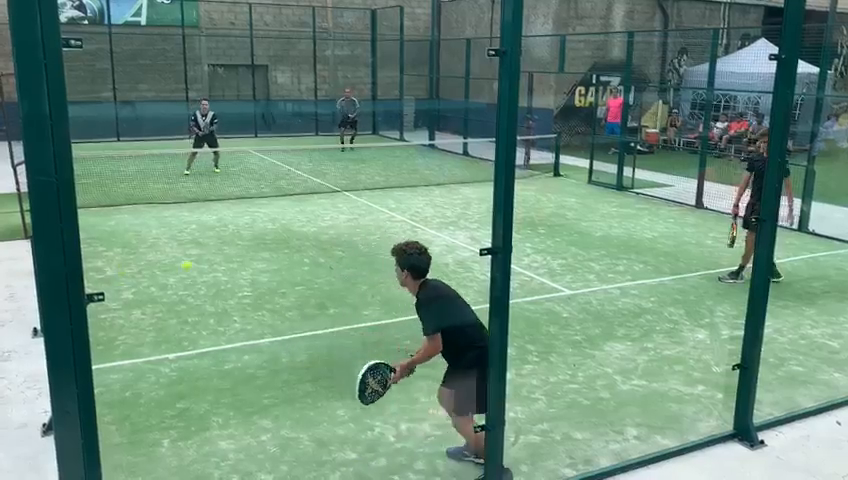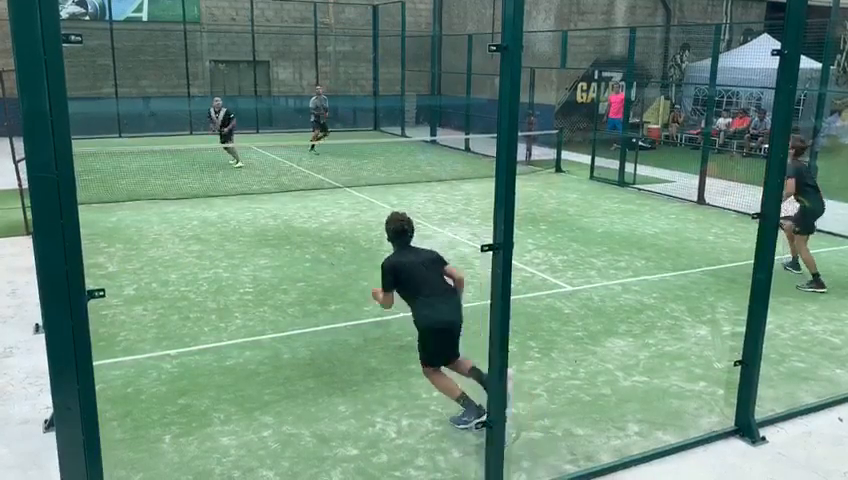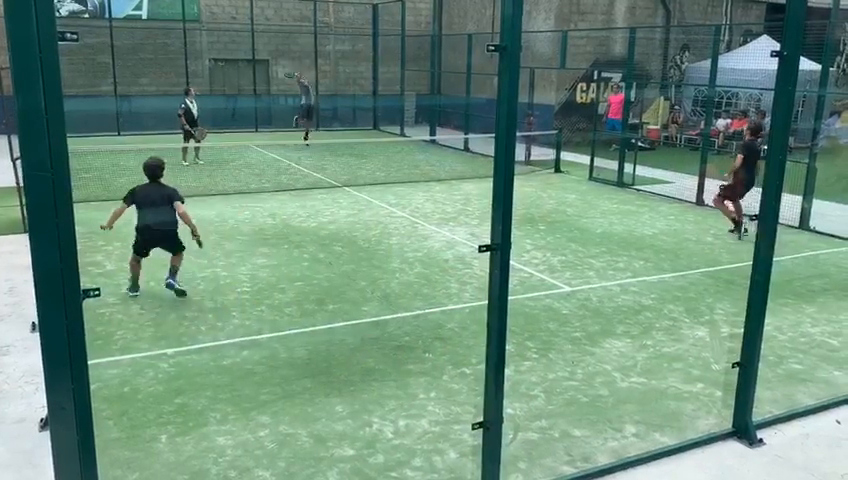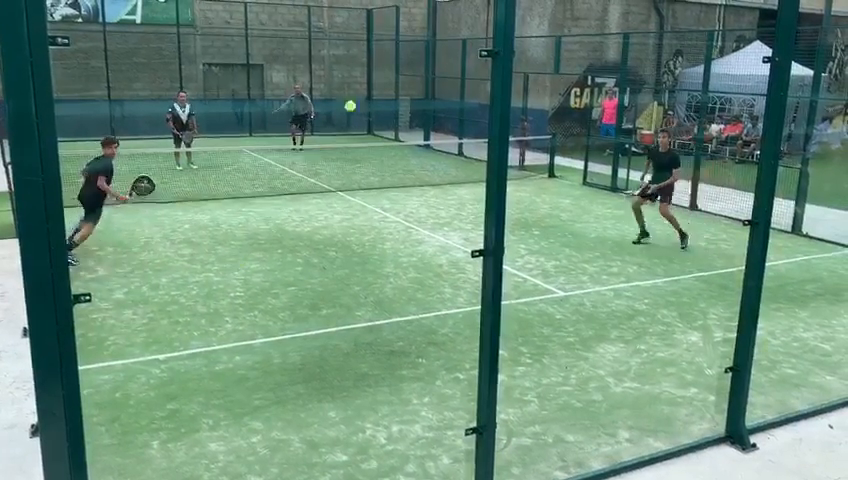
dt=1s
person 1, frame 1
left shoulder: (425, 301)
right shoulder: (434, 287)
left elbow: (435, 347)
left wrist: (408, 365)
right wrist: (412, 361)
left hip: (475, 357)
right hip: (472, 351)
left knee: (461, 420)
right knee: (445, 397)
right ankle: (477, 450)
person 1, frame 2
left shoulder: (390, 264)
right shoulder: (430, 254)
left elbow: (388, 304)
right elbow: (459, 277)
left wrist: (377, 296)
right wrist: (456, 301)
left hip: (431, 322)
right hip: (453, 314)
left knee: (432, 370)
right knee: (453, 361)
left ankle: (474, 411)
right ankle: (489, 381)
person 1, frame 3
left shoulder: (137, 190)
right shoulder: (171, 192)
left elbow: (120, 210)
right elbow: (181, 212)
left wrist: (108, 224)
right wrist: (194, 230)
left hip: (146, 231)
right hip: (168, 231)
left knee: (136, 258)
right knee: (178, 252)
left ankle: (134, 287)
right ankle: (172, 279)
person 1, frame 4
left shoulder: (97, 160)
right shoulder: (107, 164)
left elbow: (83, 172)
right elbow: (101, 184)
right wrist: (117, 195)
left hip: (85, 195)
right hip: (94, 198)
left knee: (87, 220)
right knee: (88, 229)
left ankle: (72, 238)
right ankle: (67, 250)
person 2, frame 1
right shoulder: (754, 159)
left elbow: (788, 186)
right elbow: (745, 182)
left wrist: (790, 208)
right wrist: (736, 203)
right hip: (753, 202)
left knee: (751, 237)
left ankle: (739, 272)
right ankle: (773, 270)
person 2, frame 2
left shoulder: (792, 166)
right shoulder: (801, 165)
left elbow: (790, 190)
left hip: (809, 206)
right hip: (816, 204)
left knee: (800, 244)
right knee: (788, 227)
left ankle: (817, 281)
right ankle: (794, 263)
person 2, frame 3
left shoulder: (745, 145)
right shoulder: (757, 147)
left elbow: (737, 164)
right elbow: (756, 167)
left wrist: (729, 174)
left hip: (740, 180)
right hip: (749, 180)
left knee: (717, 200)
right knee: (735, 200)
left ankle: (737, 223)
right ankle: (739, 226)
person 2, frame 4
left shoulder: (673, 156)
right shoulder: (653, 151)
left elbow: (675, 177)
left wrist: (657, 186)
right wrist: (643, 177)
left hip: (667, 185)
right hip: (653, 182)
left knee: (664, 211)
right knee: (635, 204)
left ankle: (682, 234)
right ankle: (643, 233)
